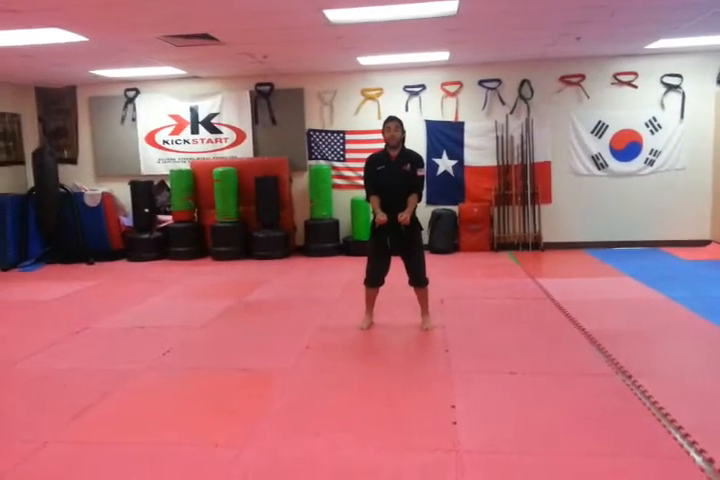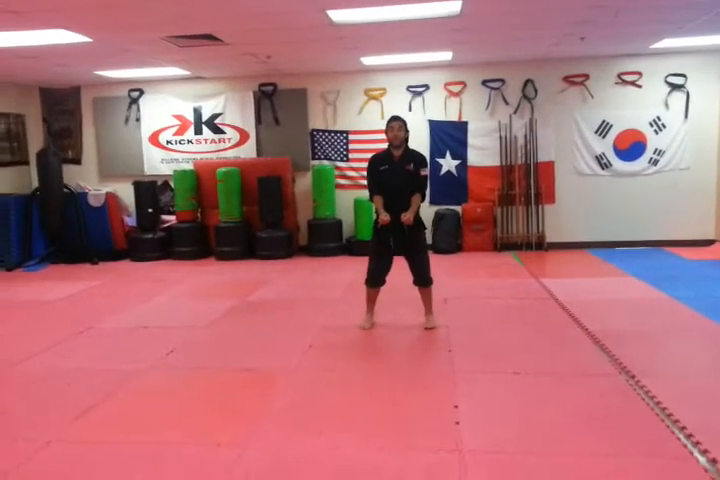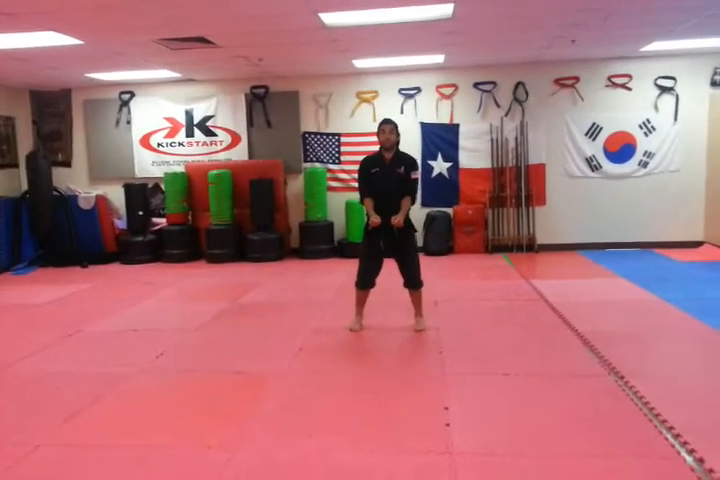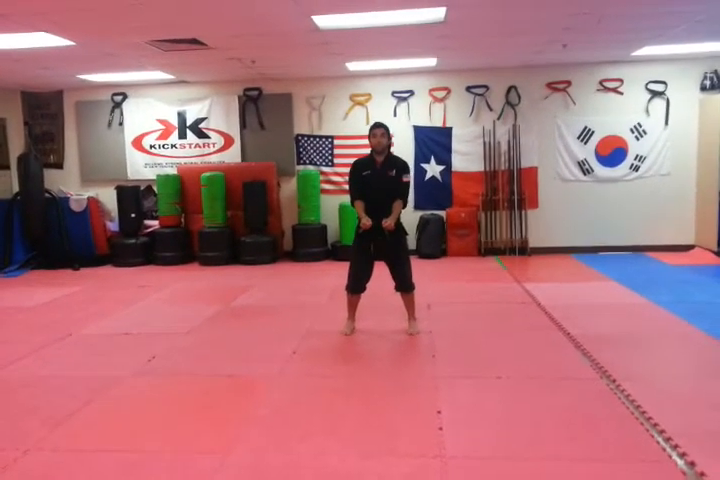
dt=0.2s
person 1, frame 1
left shoulder: (414, 159)
right shoulder: (373, 161)
left elbow: (416, 191)
right elbow: (371, 192)
left wrist: (408, 212)
right wrist: (378, 212)
left hip: (407, 221)
right hip: (382, 221)
left knee: (418, 271)
right knee: (374, 272)
left ankle: (425, 315)
right ankle: (369, 314)
person 1, frame 2
left shoulder: (418, 159)
right shoulder: (376, 161)
left elbow: (420, 191)
right elbow: (374, 191)
left wrist: (411, 212)
right wrist: (381, 212)
left hip: (411, 221)
right hip: (385, 221)
left knee: (422, 271)
right knee: (375, 271)
left ankle: (429, 314)
right ankle: (369, 314)
person 1, frame 3
left shoulder: (409, 162)
right shoulder: (368, 163)
left elbow: (410, 194)
right elbow: (365, 194)
left wrist: (401, 215)
right wrist: (372, 214)
left hip: (401, 224)
right hip: (376, 224)
left knee: (412, 273)
right knee: (365, 273)
left ankle: (419, 316)
right ankle: (358, 316)
person 1, frame 4
left shoulder: (400, 165)
right shoulder: (359, 166)
left elbow: (401, 197)
right elbow: (356, 197)
left wrist: (392, 218)
right wrist: (362, 217)
left hip: (392, 227)
right hip: (366, 227)
left knee: (404, 277)
right knee: (356, 277)
left ankle: (412, 319)
right ankle: (350, 320)
